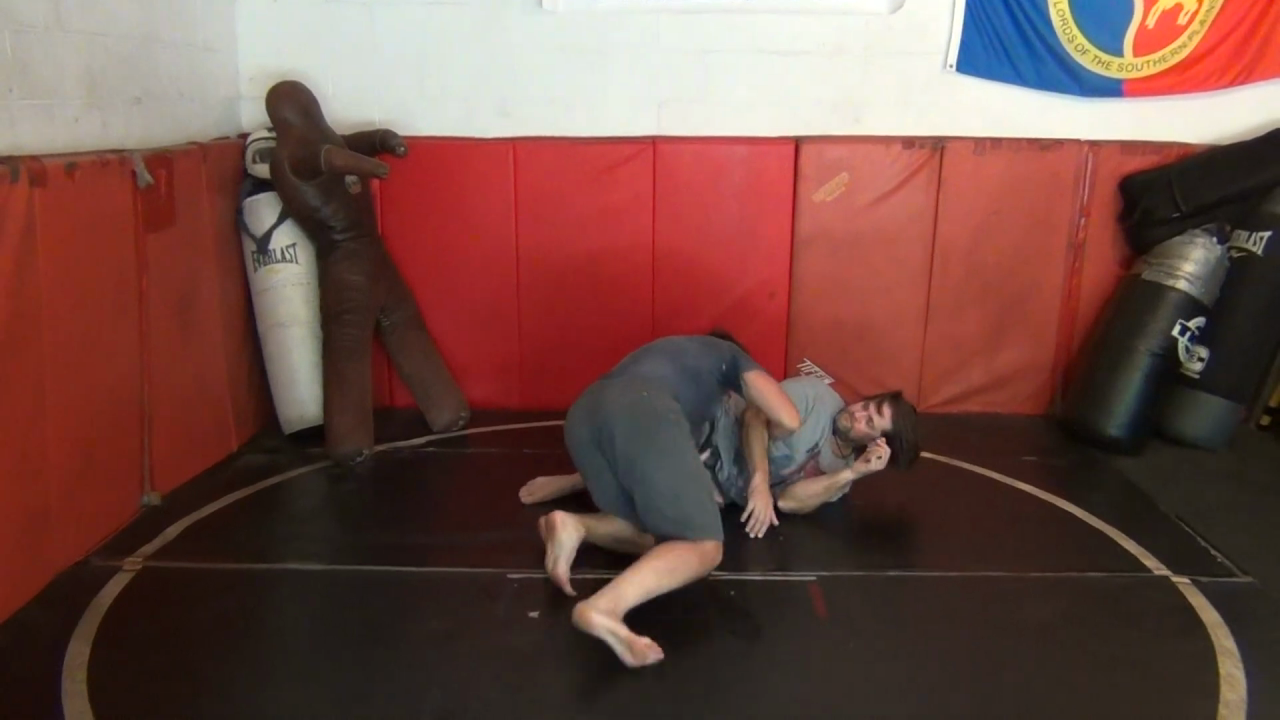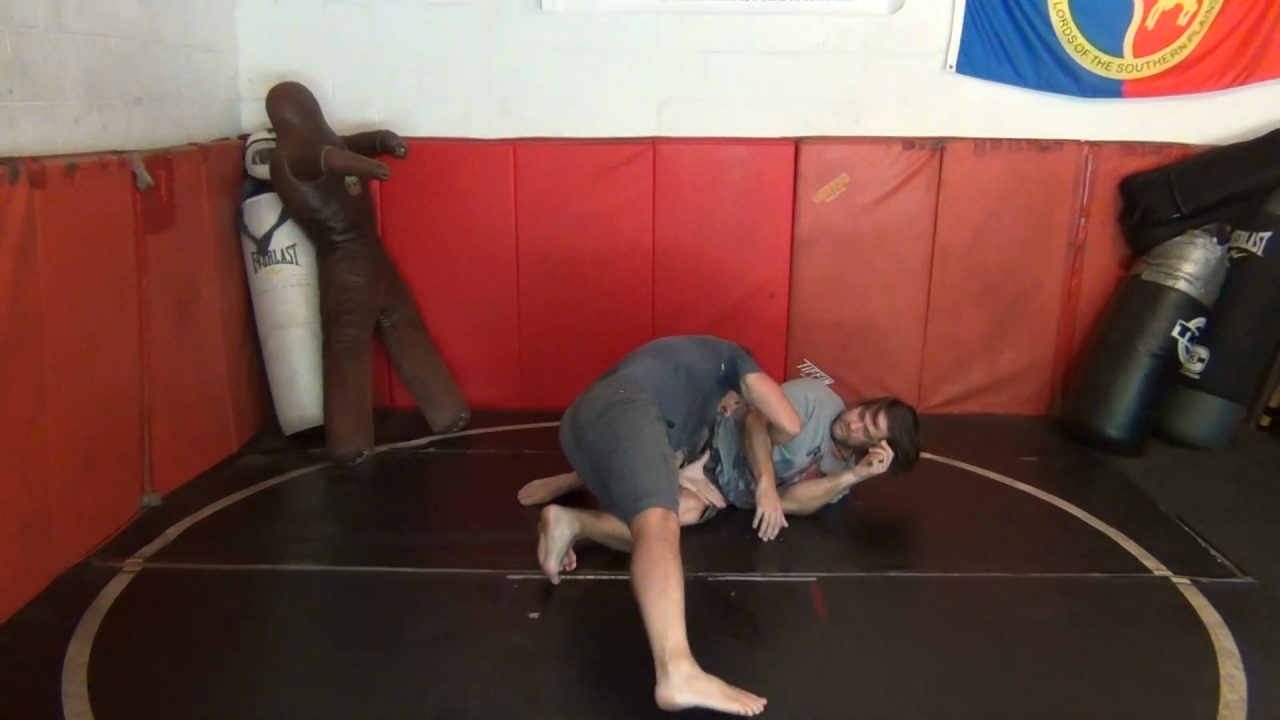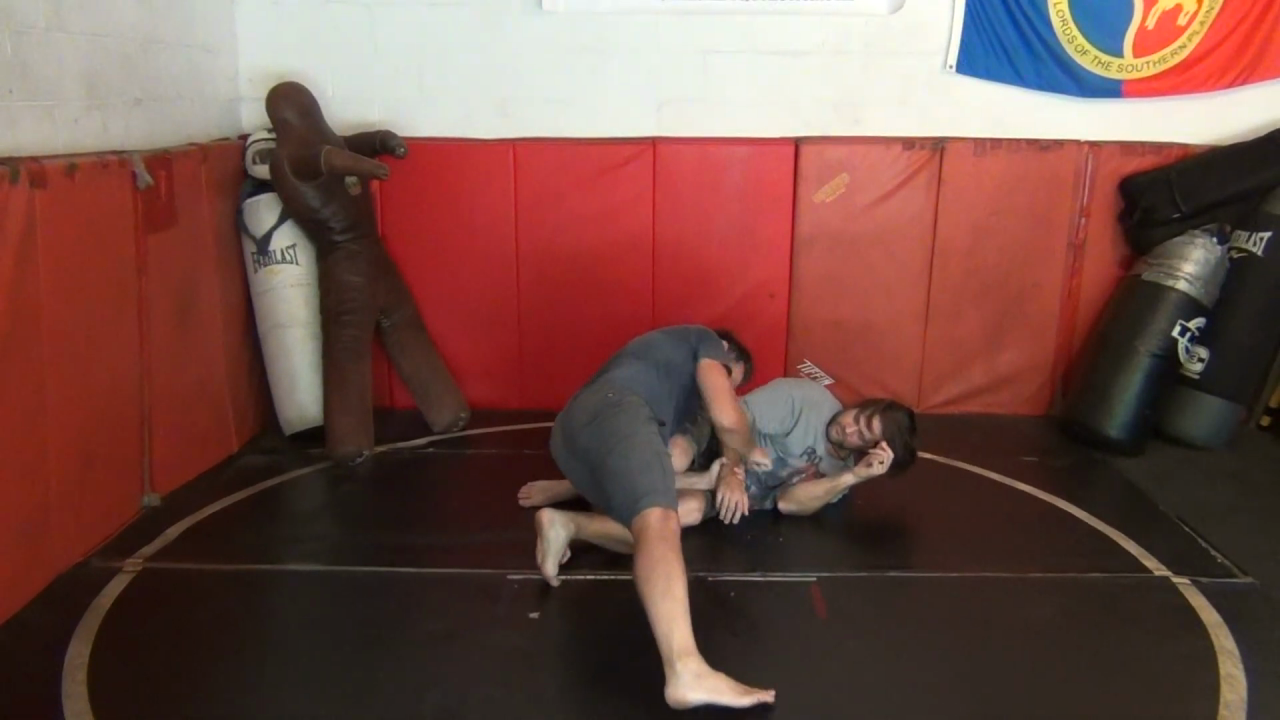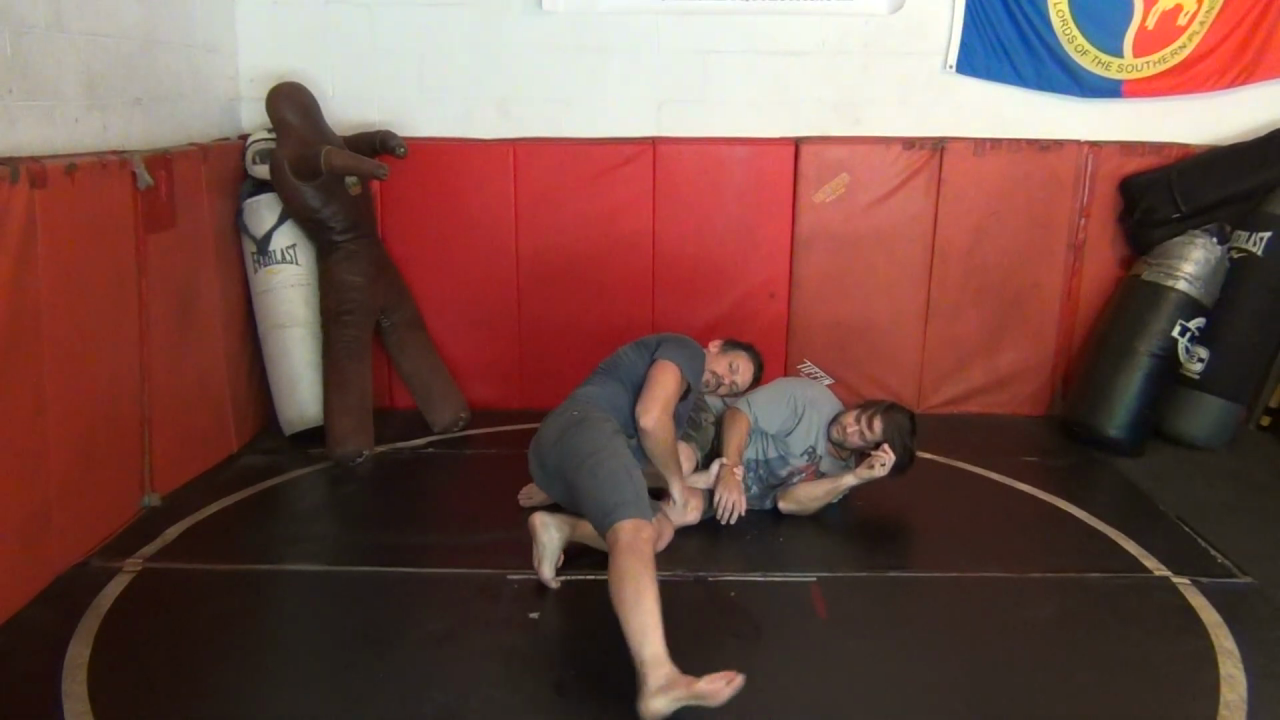
dt=0.7s
person 1, frame 1
left shoulder: (324, 142)
right shoulder: (291, 154)
left elbow: (348, 144)
right elbow: (309, 158)
left wrist: (382, 138)
right wrist: (338, 159)
left hip: (370, 256)
right hip: (346, 266)
left knee: (406, 329)
right knee: (348, 349)
left ankle: (447, 414)
right ankle: (351, 445)
person 1, frame 2
left shoulder: (326, 144)
right shoulder: (291, 155)
right elbow: (309, 158)
left wrist: (382, 139)
right wrist: (336, 160)
left hip: (370, 257)
right hip: (347, 266)
left knee: (406, 332)
right knee: (347, 350)
right ankle: (351, 445)
person 1, frame 3
left shoulder: (327, 144)
right shoulder: (290, 156)
right elbow: (309, 159)
left wrist: (383, 139)
right wrist: (341, 160)
left hip: (371, 257)
right hip: (346, 266)
left knee: (406, 331)
right knee: (348, 349)
left ankle: (447, 415)
right ankle: (351, 444)
person 1, frame 4
left shoulder: (326, 144)
right shoulder: (292, 156)
right elbow: (311, 158)
left wrist: (383, 140)
right wrist: (340, 160)
left hip: (371, 256)
right hip: (346, 266)
left knee: (407, 331)
right knee: (348, 350)
left ankle: (448, 414)
right ankle: (367, 439)
person 2, frame 1
left shoulder: (669, 352)
right shoulder: (729, 355)
right elbow: (788, 420)
left hip: (583, 417)
right hip: (643, 409)
left knee: (648, 534)
right knee: (704, 549)
left ankle: (573, 525)
right ankle: (604, 609)
person 2, frame 2
left shoulder: (678, 358)
right shoulder: (729, 356)
right elbow: (789, 424)
left hip: (579, 420)
right hip: (624, 407)
left knee: (649, 526)
right knee: (658, 523)
left ankle: (569, 522)
right ankle: (678, 674)
person 2, frame 3
left shoulder: (670, 353)
right shoulder: (707, 343)
right elbow: (727, 418)
right wrist: (749, 452)
left hip: (568, 430)
right hip: (615, 411)
left knee: (649, 525)
right knee: (659, 523)
left ankle: (565, 524)
right ankle: (686, 672)
person 2, frame 4
right shoulder: (684, 350)
right elbow: (650, 418)
right wrist: (674, 478)
left hip: (549, 449)
right hip: (584, 427)
left knee: (660, 530)
right knee: (635, 533)
left ankle: (559, 526)
right ankle: (660, 680)
person 3, frame 1
left shoulder: (842, 470)
right shoulder: (818, 398)
left elbow: (790, 500)
right elbow: (760, 419)
left wrist: (856, 473)
right wrist: (761, 484)
right hip: (713, 433)
right ankle: (572, 483)
person 3, frame 2
left shoulder: (843, 472)
right shoulder: (816, 397)
left elbow: (792, 501)
right elbow: (756, 423)
left wrist: (857, 477)
right wrist: (765, 486)
left hip: (723, 487)
right hip: (712, 435)
left knee: (688, 509)
left ankle: (571, 521)
right ankle: (569, 482)
person 3, frame 3
left shoulder: (841, 470)
right shoulder: (809, 397)
left elbow: (789, 502)
left wrist: (855, 477)
right wrist: (731, 470)
left hip: (742, 490)
left knee: (692, 510)
right knee: (673, 461)
left ankle: (568, 523)
right ankle: (571, 487)
person 3, frame 4
left shoulder: (840, 473)
right shoulder: (811, 398)
left elbow: (787, 502)
right elbow: (739, 414)
left wrist: (856, 477)
right wrist: (729, 470)
left hip: (736, 490)
left knee: (689, 510)
